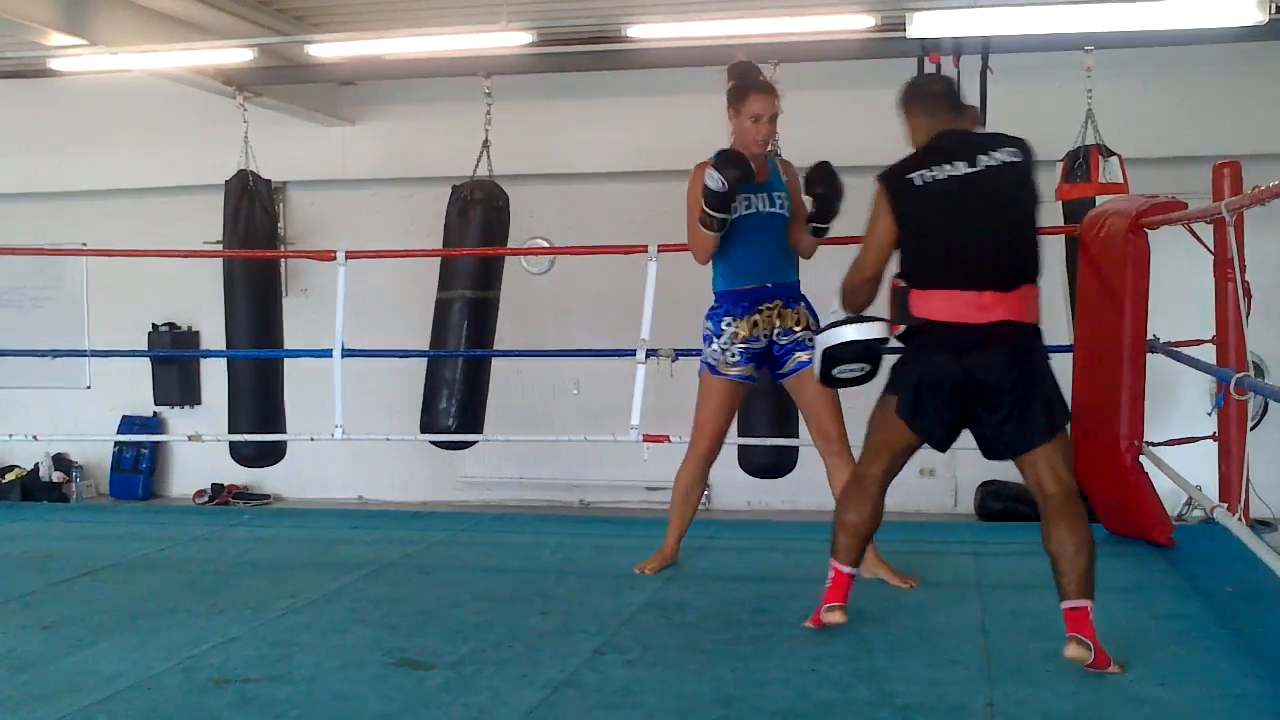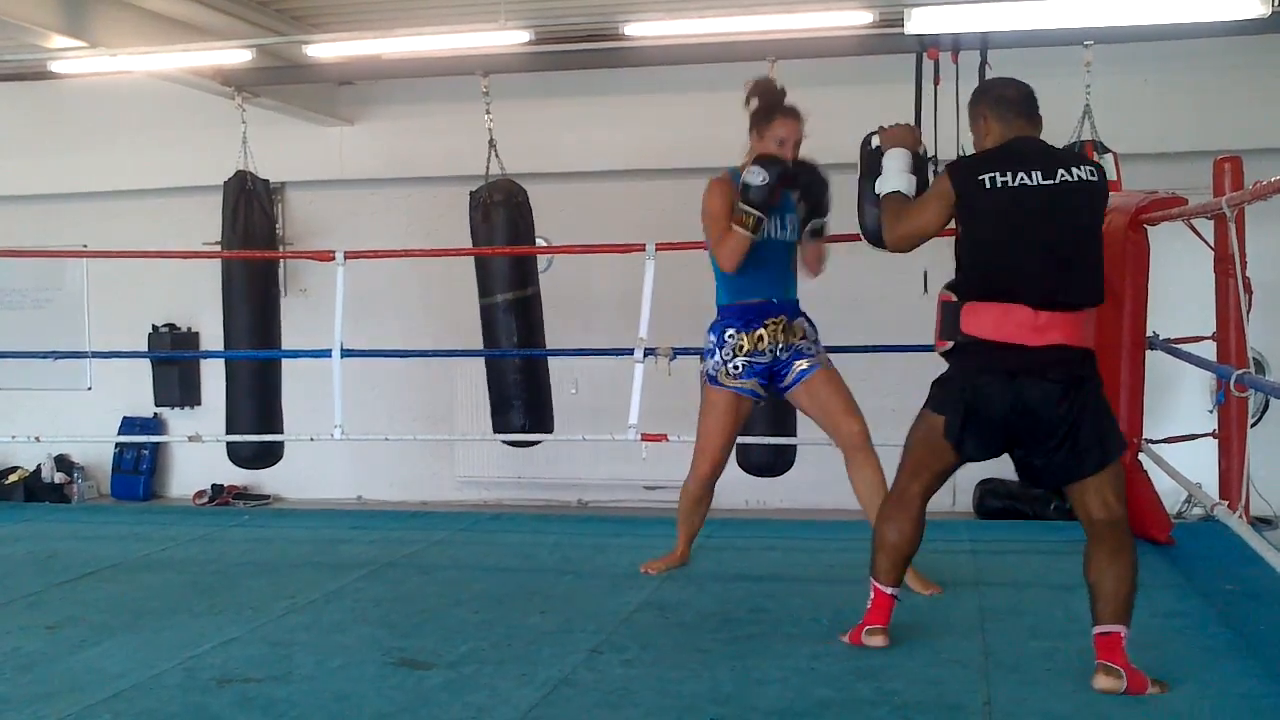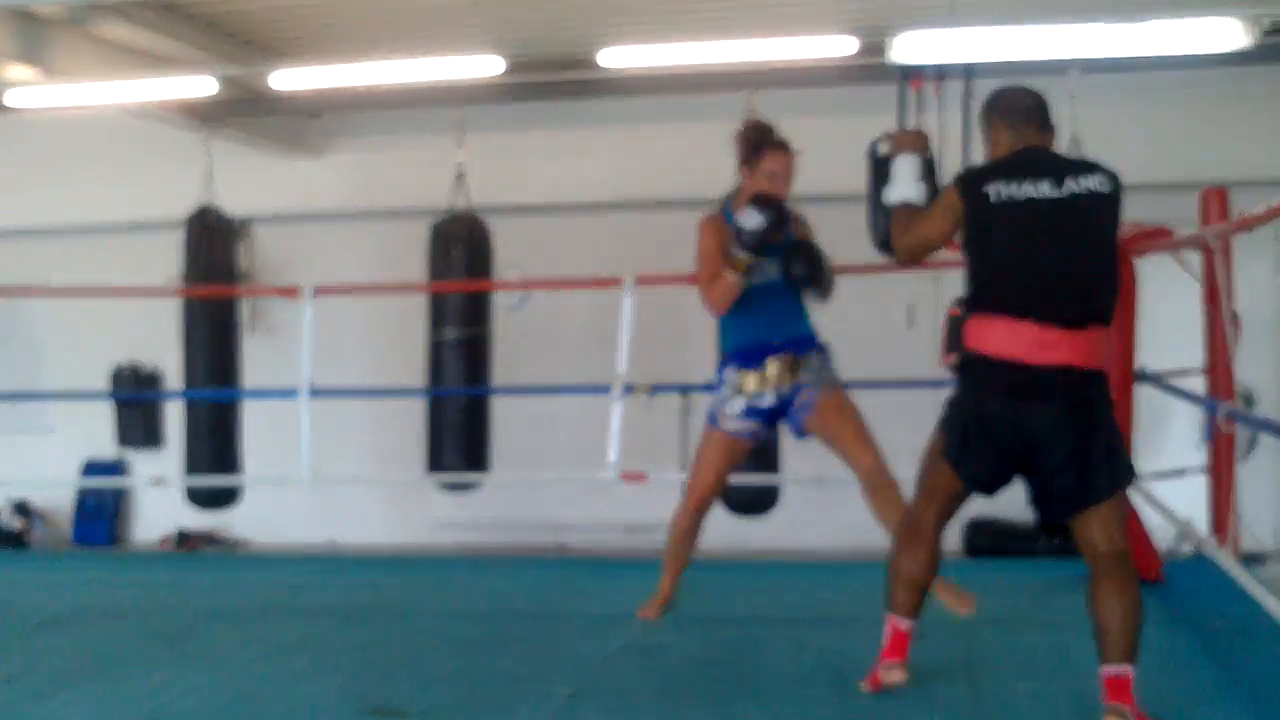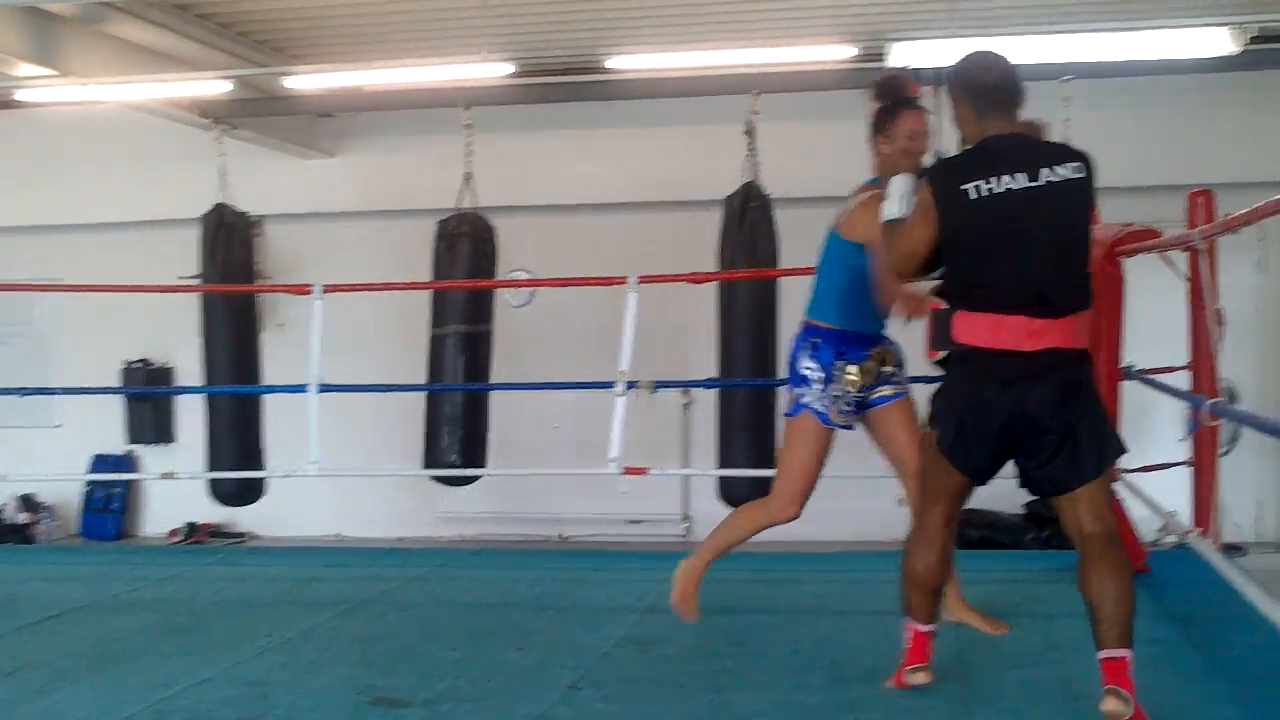
dt=1s
person 1, frame 1
left shoulder: (902, 181)
right shoulder: (1016, 154)
left elbow: (866, 274)
left wrist: (848, 321)
left hip: (933, 349)
right hip: (1011, 347)
left knee: (871, 473)
right knee: (1058, 493)
left ankle: (834, 600)
right ankle: (1080, 632)
person 1, frame 2
left shoulder: (967, 176)
right shoulder: (1089, 175)
left elbow: (897, 233)
left wrist: (896, 158)
left hip: (981, 366)
right hip: (1064, 370)
left knee: (910, 488)
right knee: (1107, 518)
left ankle: (875, 619)
right ankle: (1111, 657)
person 1, frame 3
left shoulder: (976, 188)
right shoulder: (1103, 185)
left elbow: (908, 243)
left wrist: (906, 164)
left hip: (992, 386)
right hip: (1074, 391)
left knee: (925, 518)
right knee: (1108, 551)
left ankle: (893, 657)
person 1, frame 4
left shoulder: (944, 183)
right shoulder: (1076, 169)
left elbow: (900, 261)
left wrist: (899, 190)
left hip: (976, 375)
right hip: (1060, 374)
left knee: (933, 516)
right knee: (1096, 531)
left ankle: (915, 655)
person 2, frame 1
left shoulder: (784, 170)
right shoulder: (707, 174)
left elbow: (805, 249)
right elbow: (699, 251)
left wrist: (824, 210)
right wrist: (719, 198)
left hip: (792, 316)
right hip: (733, 319)
left knee: (834, 439)
right knee: (703, 448)
left ankle: (871, 557)
right ankle: (670, 546)
person 2, frame 2
left shoulder: (791, 186)
right shoulder: (722, 188)
left elbow: (813, 268)
right elbow: (727, 261)
left wrist: (815, 213)
right wrist: (754, 200)
left hip: (791, 332)
right hip: (736, 337)
left knee: (856, 439)
right knee: (707, 466)
right ankle: (680, 549)
person 2, frame 3
left shoulder: (791, 222)
right shoulder: (717, 227)
left elbow: (818, 290)
right elbow: (717, 302)
left wrist: (814, 269)
right wrist: (751, 245)
left hip: (802, 364)
right hip: (742, 377)
left knee: (874, 471)
right knee: (697, 497)
left ankle: (932, 579)
right ankle: (668, 583)
person 2, frame 4
left shoulder: (886, 199)
right shoulder: (877, 206)
right elbow: (897, 298)
left hip: (874, 357)
right hip: (826, 357)
left knee: (921, 478)
right knee: (786, 503)
left ankle: (952, 601)
right ankle: (695, 568)
